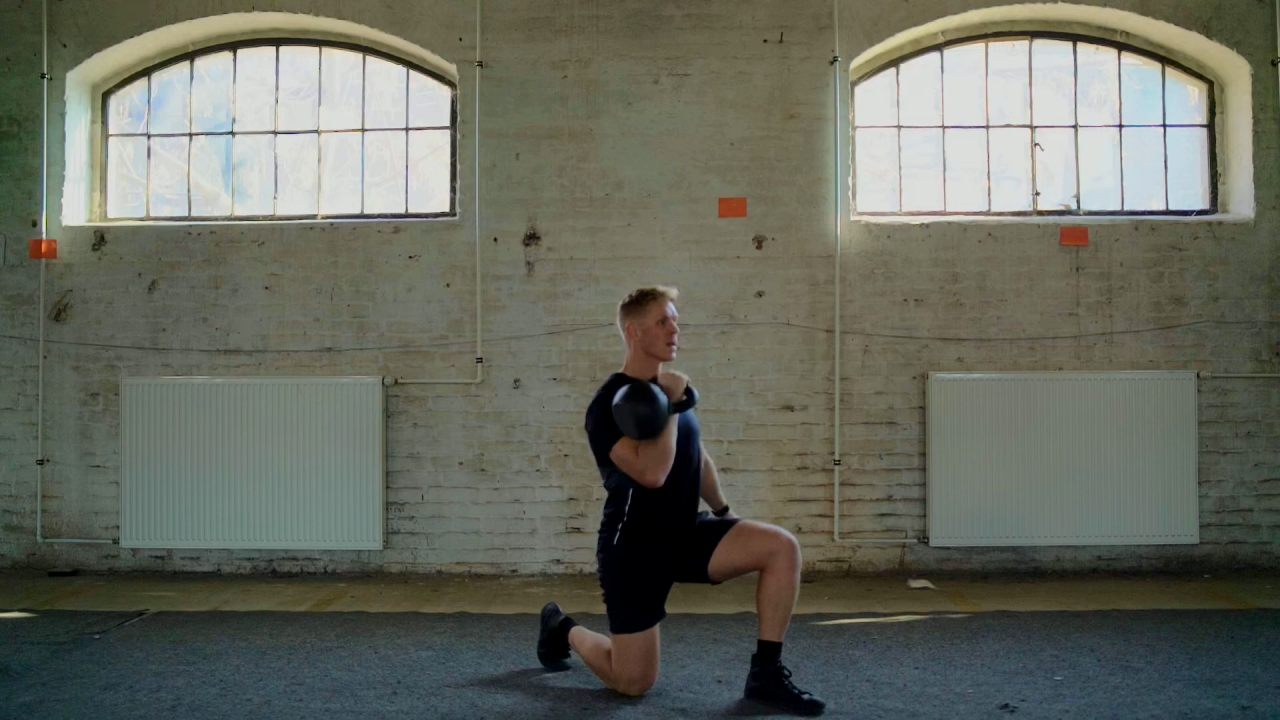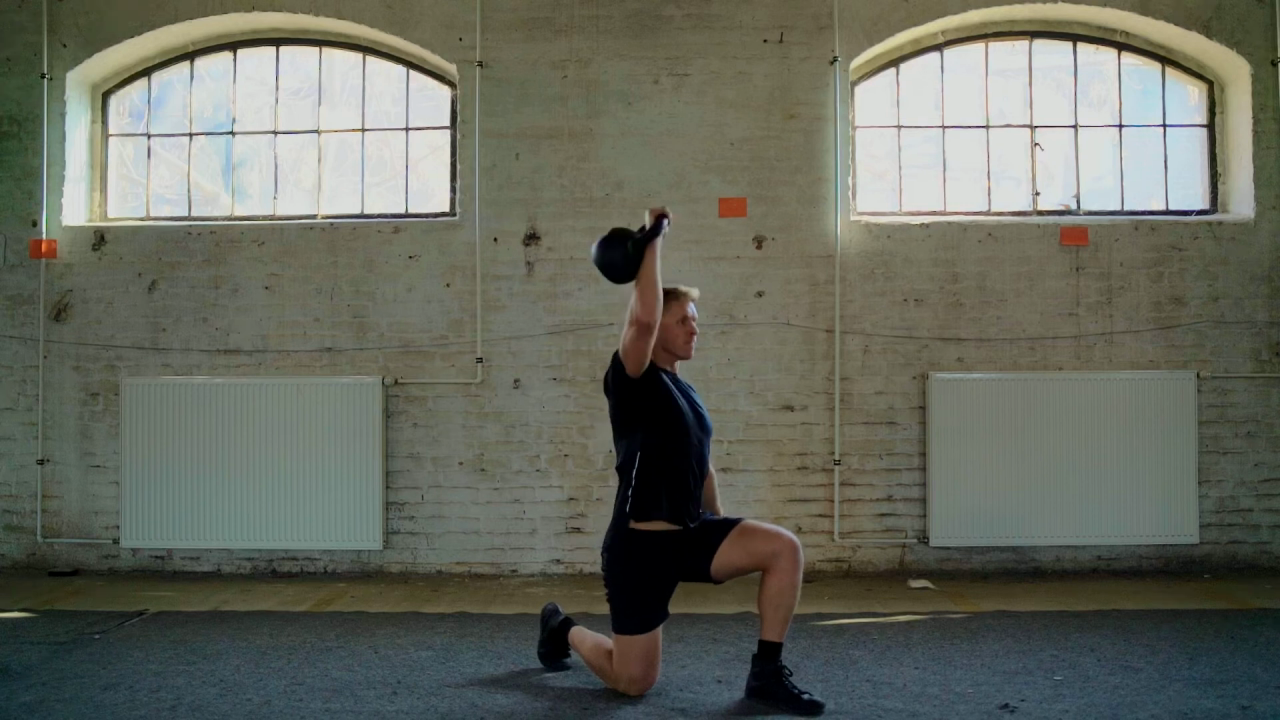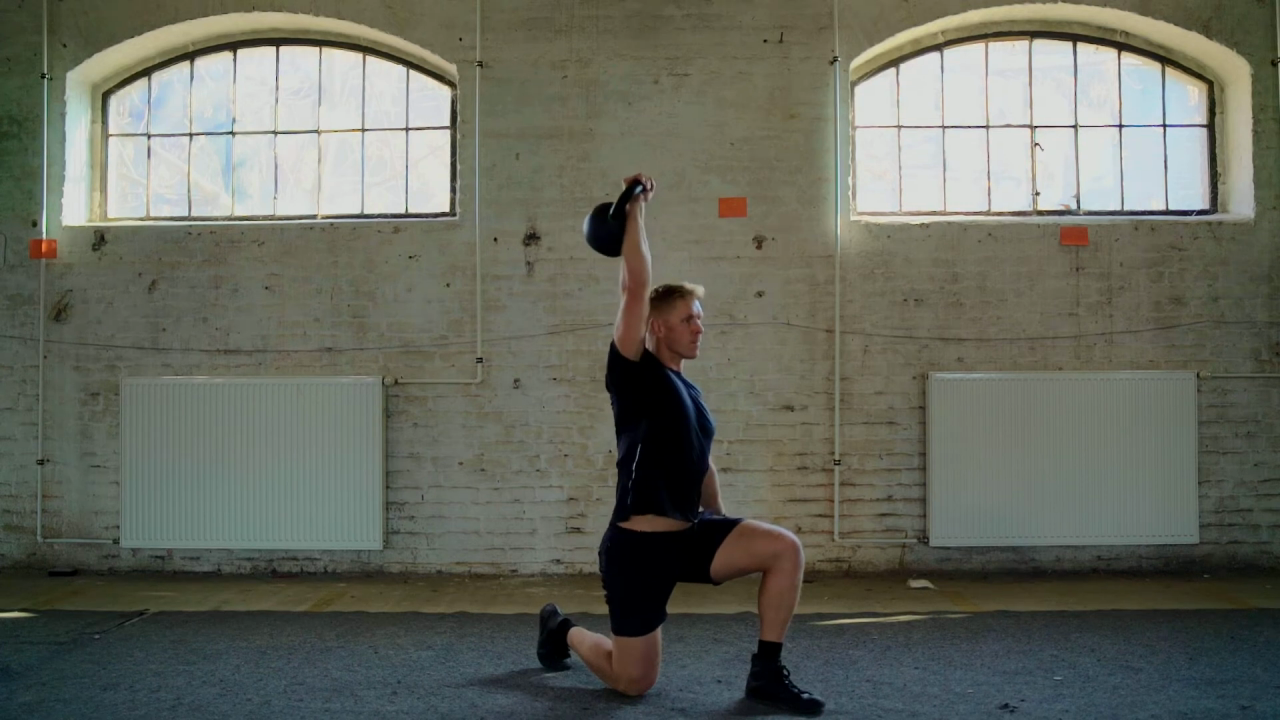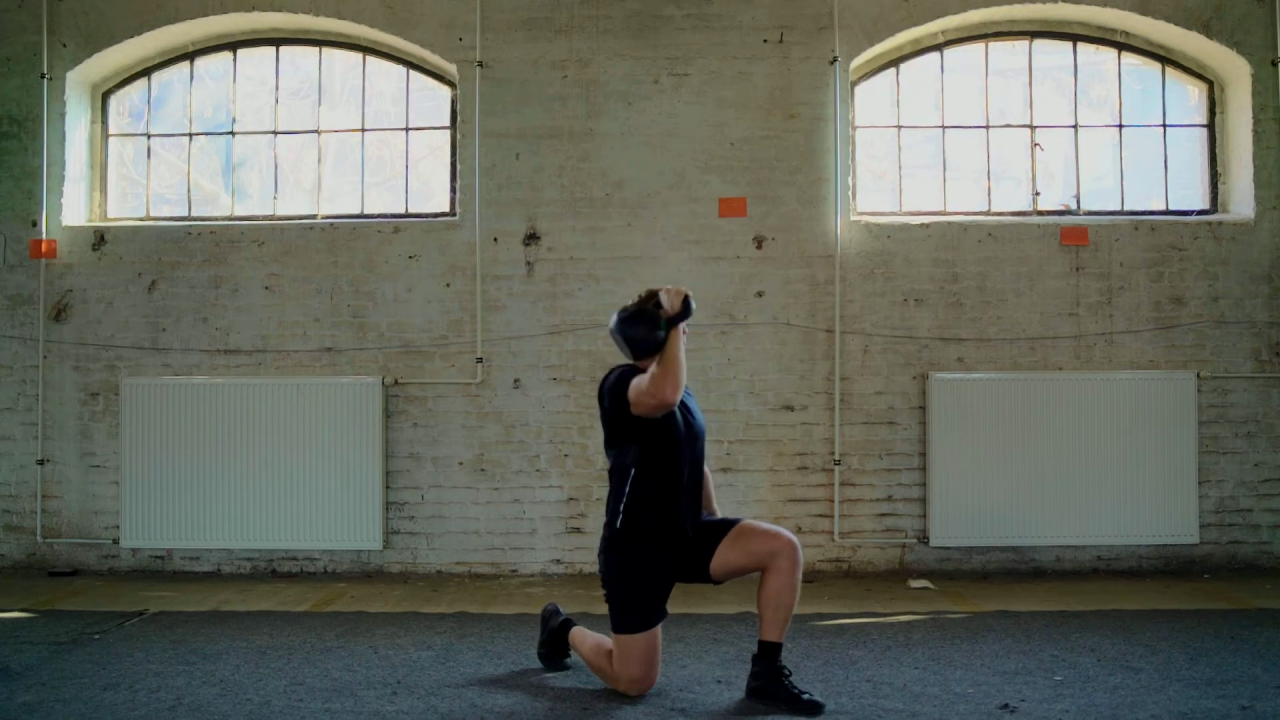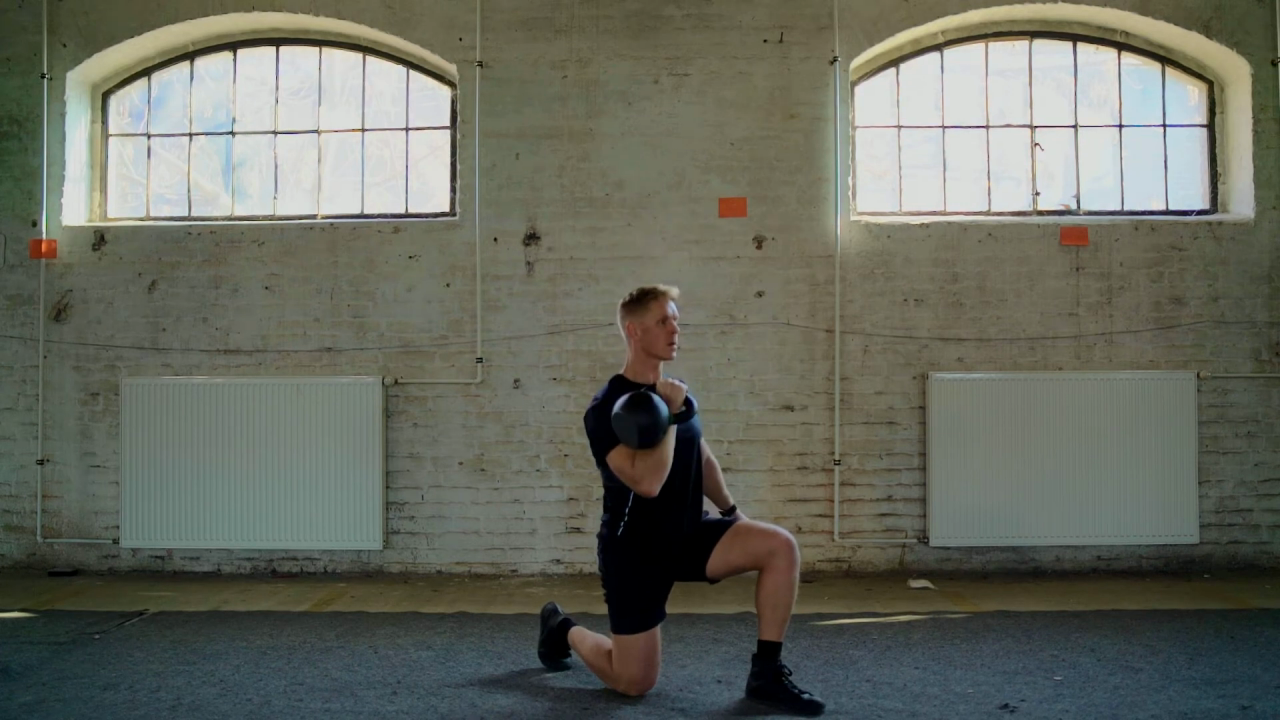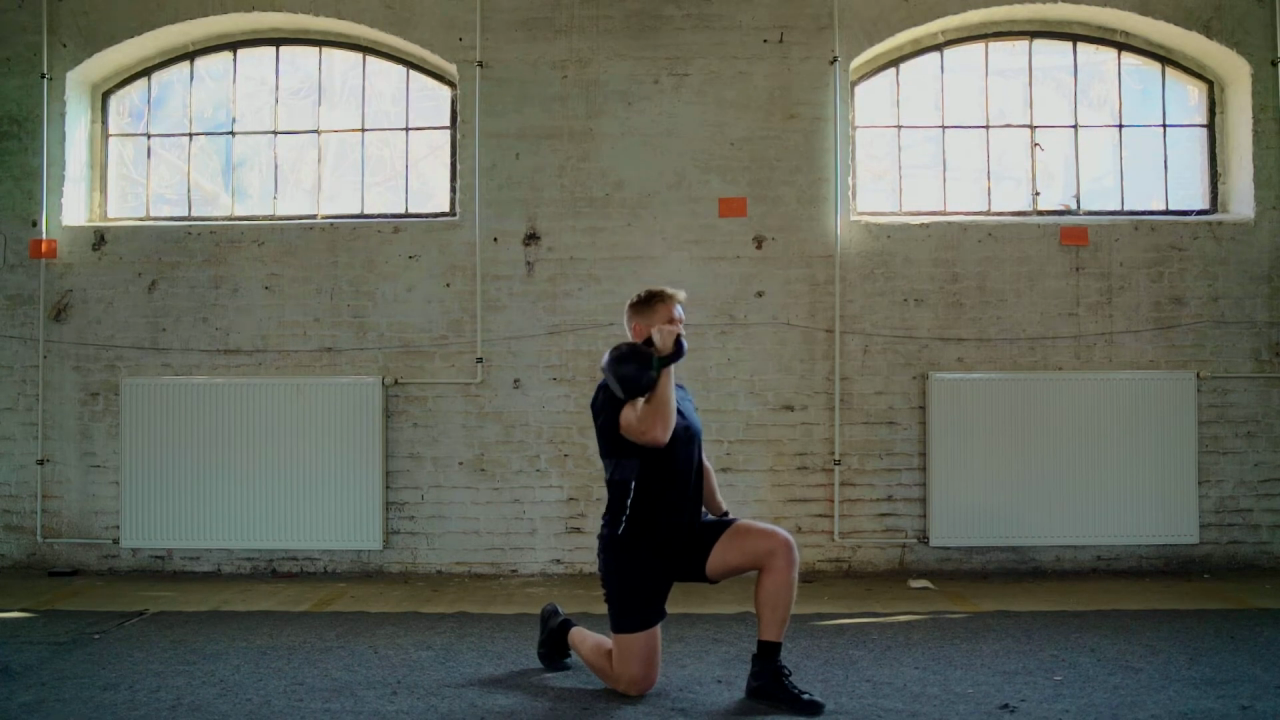
dt=0.7s
person 1, frame 1
left shoulder: (670, 391)
right shoulder: (611, 404)
right elbow: (653, 474)
left wrist: (723, 512)
right wrist: (670, 405)
left hip: (685, 533)
right hip: (634, 549)
left knee: (781, 547)
right knee: (634, 683)
left ankle: (766, 673)
right ankle: (563, 630)
person 1, frame 2
left shoulder: (686, 393)
right shoulder: (630, 380)
right elbow: (643, 319)
left wrist: (720, 526)
right wrist: (652, 244)
left hip: (689, 535)
right hip: (640, 548)
left knee: (784, 548)
left ankle: (766, 672)
right ankle: (564, 629)
person 1, frame 3
left shoulder: (688, 392)
right shoulder: (633, 373)
right elbow: (635, 288)
left wrist: (722, 528)
right wrist: (634, 209)
left hip: (687, 536)
right hip: (637, 548)
left knee: (784, 549)
left ankle: (766, 673)
right ankle: (562, 630)
person 1, frame 4
left shoulder: (683, 397)
right shoulder: (620, 384)
right elbow: (665, 394)
left wrist: (717, 528)
right wrist: (669, 319)
left hip: (685, 535)
right hip: (636, 548)
left knee: (783, 547)
right knee: (634, 682)
left ankle: (766, 674)
right ankle: (563, 631)
person 1, frame 5
left shoulder: (675, 390)
right shoulder: (608, 409)
left elbow: (701, 458)
right elbow: (648, 482)
left wrist: (731, 512)
right wrist: (668, 413)
left hip: (686, 533)
right hip: (635, 548)
left knee: (780, 547)
right knee: (635, 682)
left ankle: (766, 673)
right ankle: (564, 630)
person 1, frame 6
left shoulder: (677, 391)
right shoulder: (615, 392)
right elbow: (657, 432)
left wrist: (723, 518)
right wrist: (664, 359)
left hip: (685, 533)
right hip: (634, 548)
left knee: (779, 546)
right knee: (635, 682)
left ankle: (766, 673)
right ankle: (564, 630)
